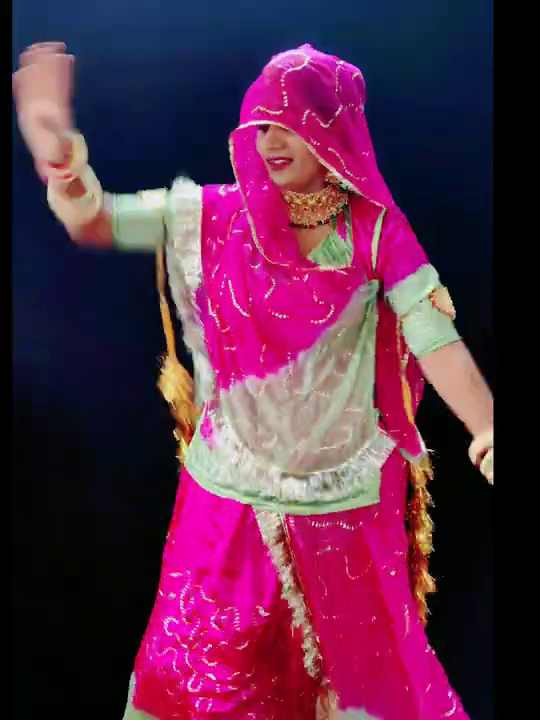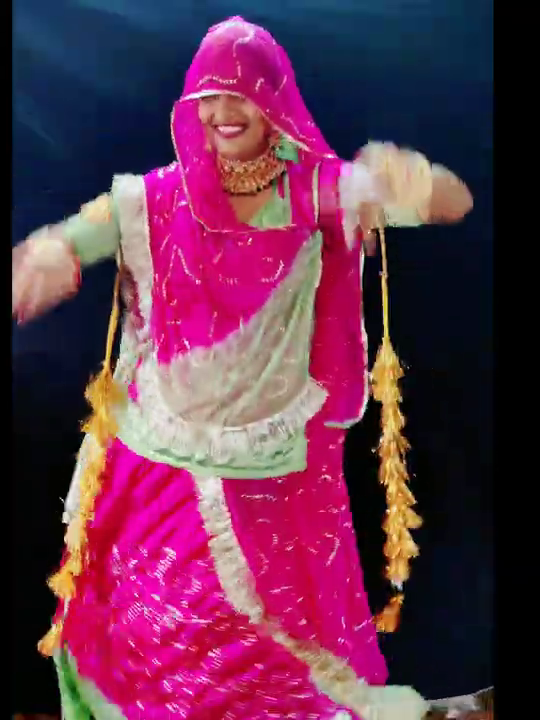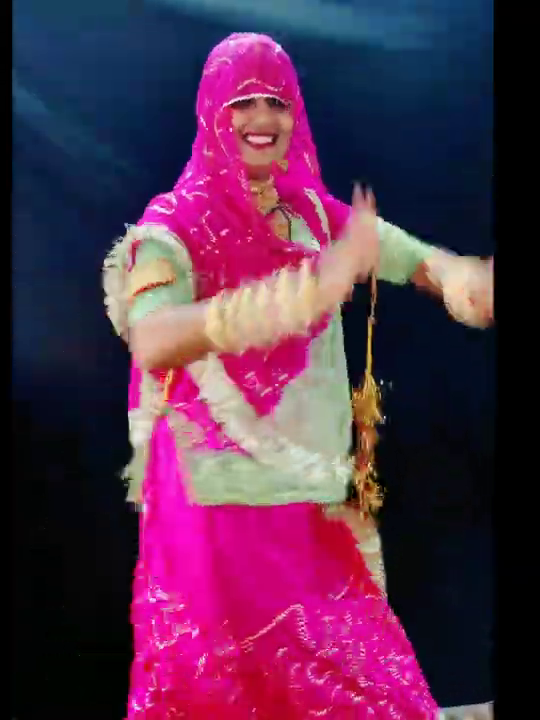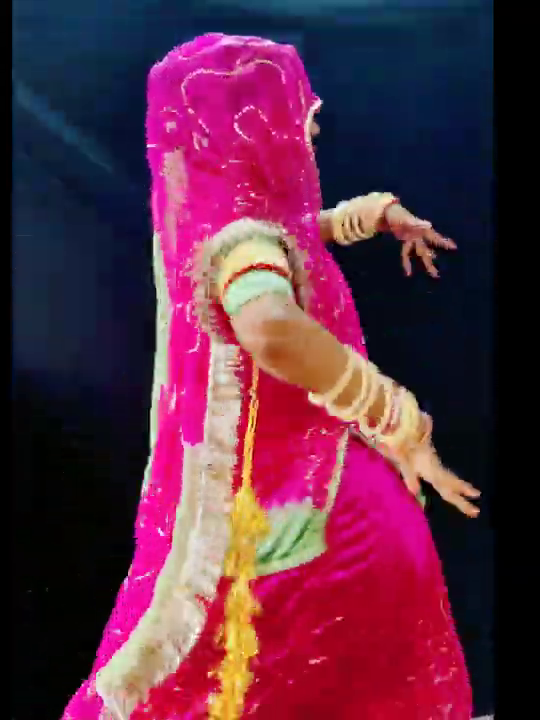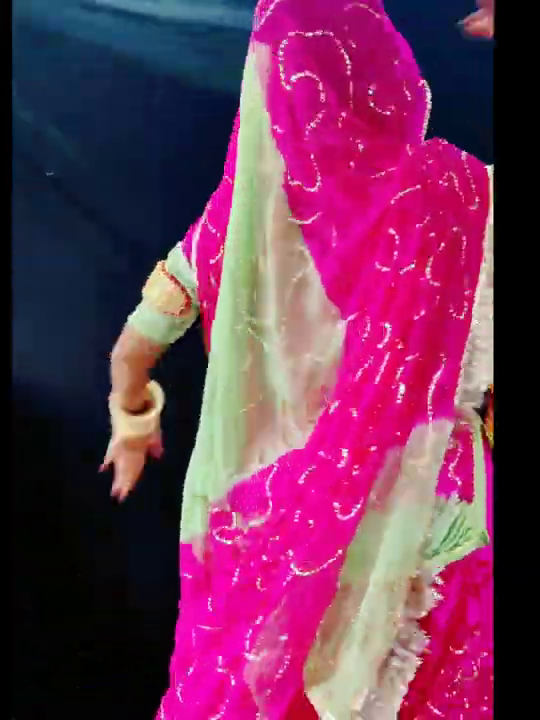
dt=1s
person 1, frame 1
left shoulder: (378, 230)
right shoulder: (216, 214)
left elbow: (438, 341)
right elbow: (93, 221)
left wrist: (489, 434)
right wrist: (60, 154)
left hip: (344, 489)
right hip: (231, 483)
left knee: (355, 645)
right knee: (206, 651)
person 1, frame 2
left shoulder: (323, 185)
right shoulder: (159, 195)
left elbow: (454, 203)
right elbow: (56, 243)
left wrist: (409, 180)
right wrist: (46, 256)
left hip: (282, 461)
right hip: (160, 454)
left knee: (294, 628)
right knee: (138, 620)
person 1, frame 3
left shoulder: (316, 213)
right shoulder: (172, 224)
left elbow: (424, 260)
right elbow: (156, 343)
right wrist: (305, 288)
left hip: (304, 491)
right hip: (219, 494)
left knee: (343, 664)
person 1, frame 4
left shoulder: (209, 217)
right shoulder: (240, 230)
right elbow: (273, 331)
left wrist: (378, 211)
right wrist: (403, 428)
left hip: (252, 500)
right hip: (319, 506)
person 1, frame 5
left shoulder: (244, 203)
right shoulder: (455, 190)
left elbow: (135, 347)
left wrist: (132, 418)
left hip: (279, 517)
right hip: (414, 515)
